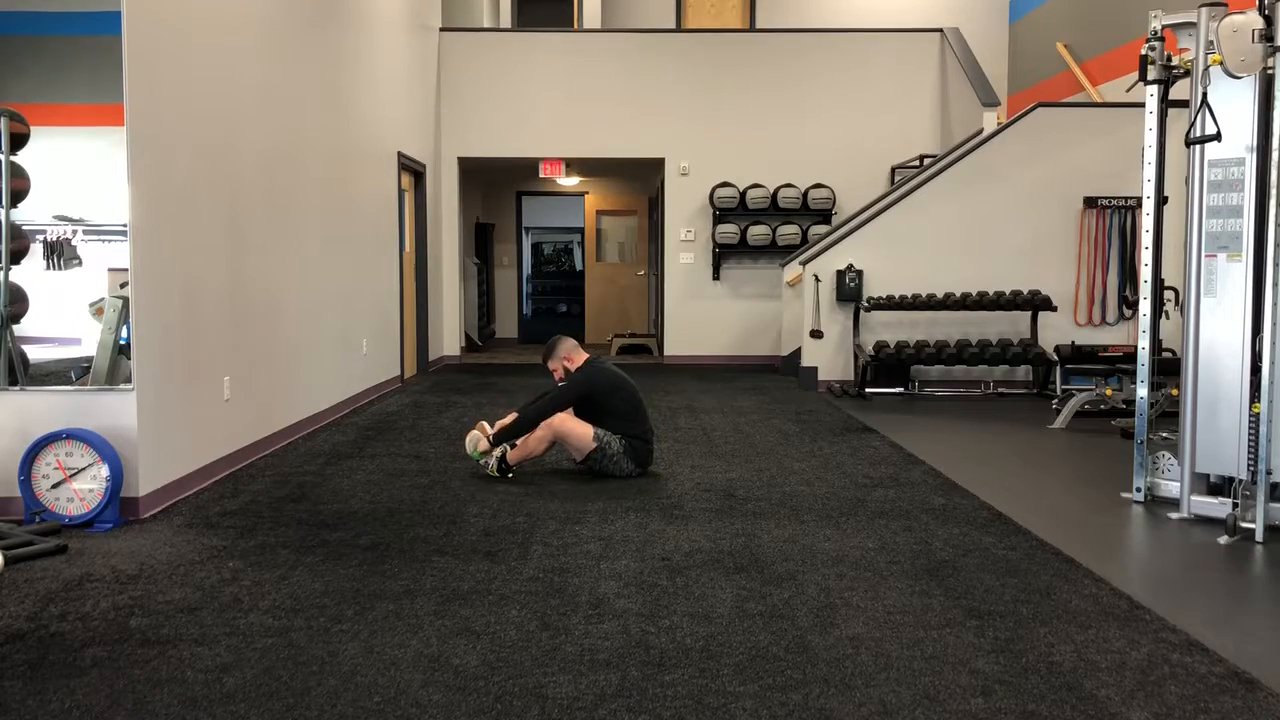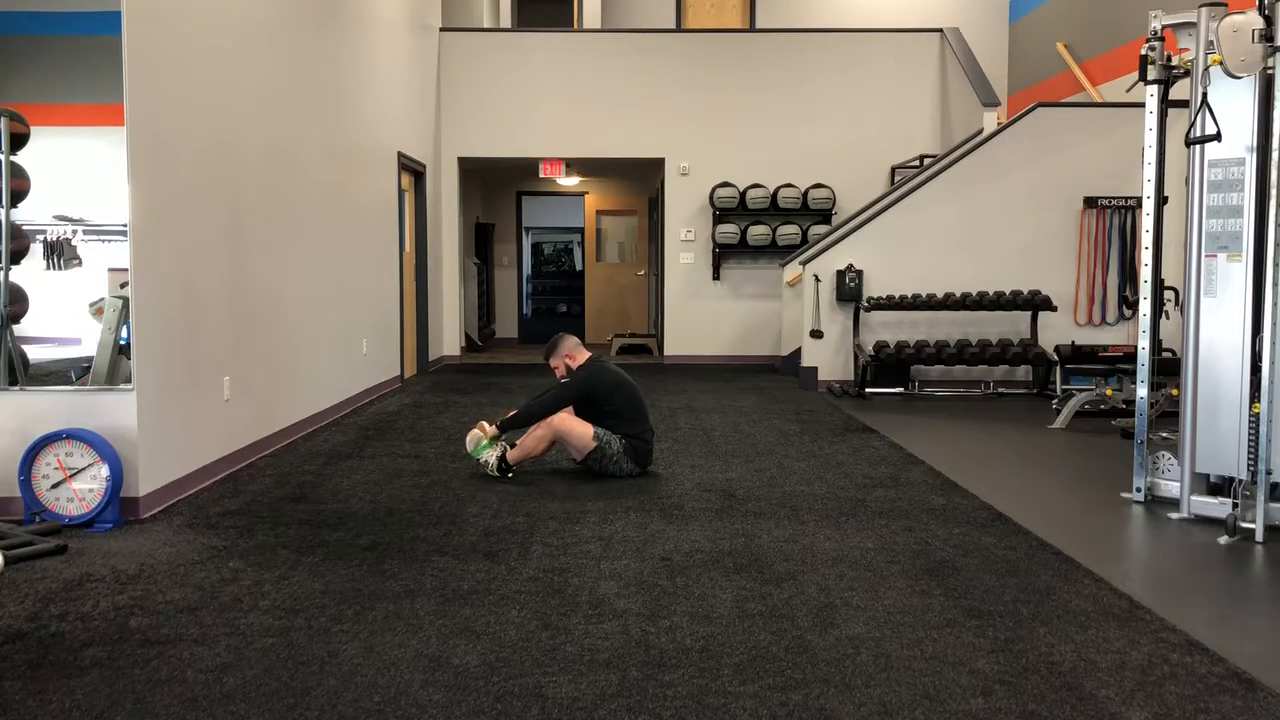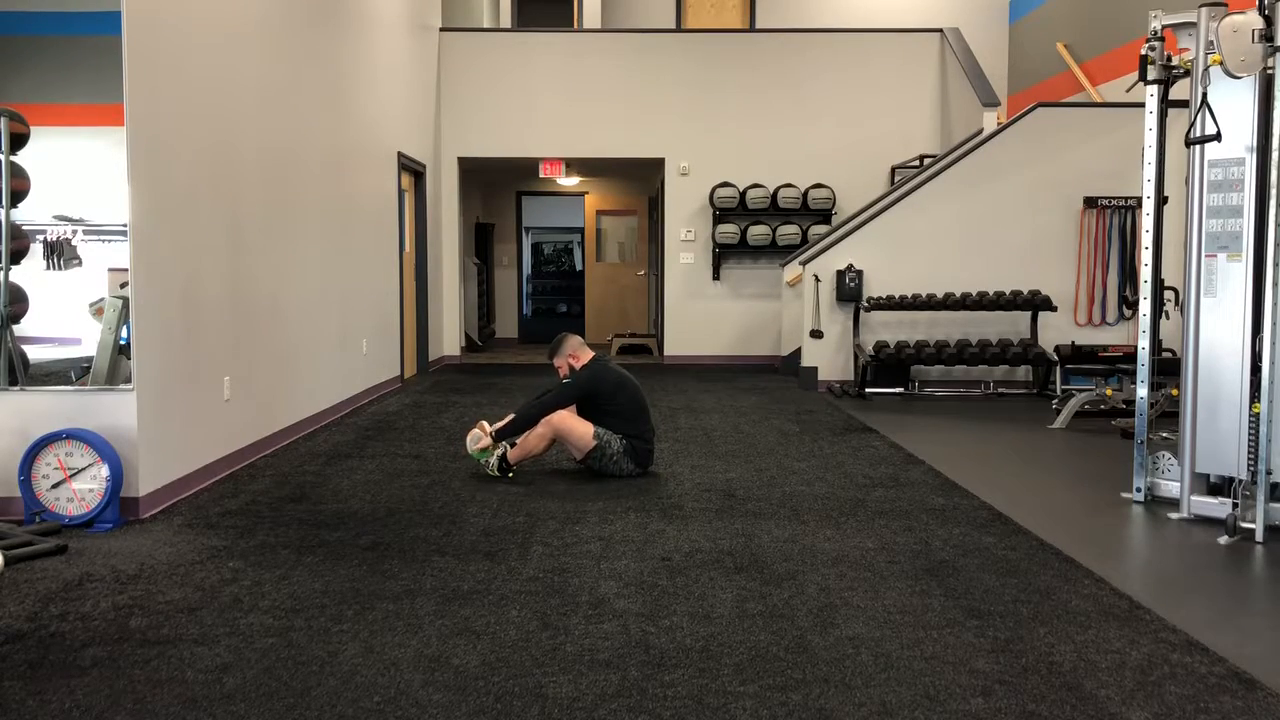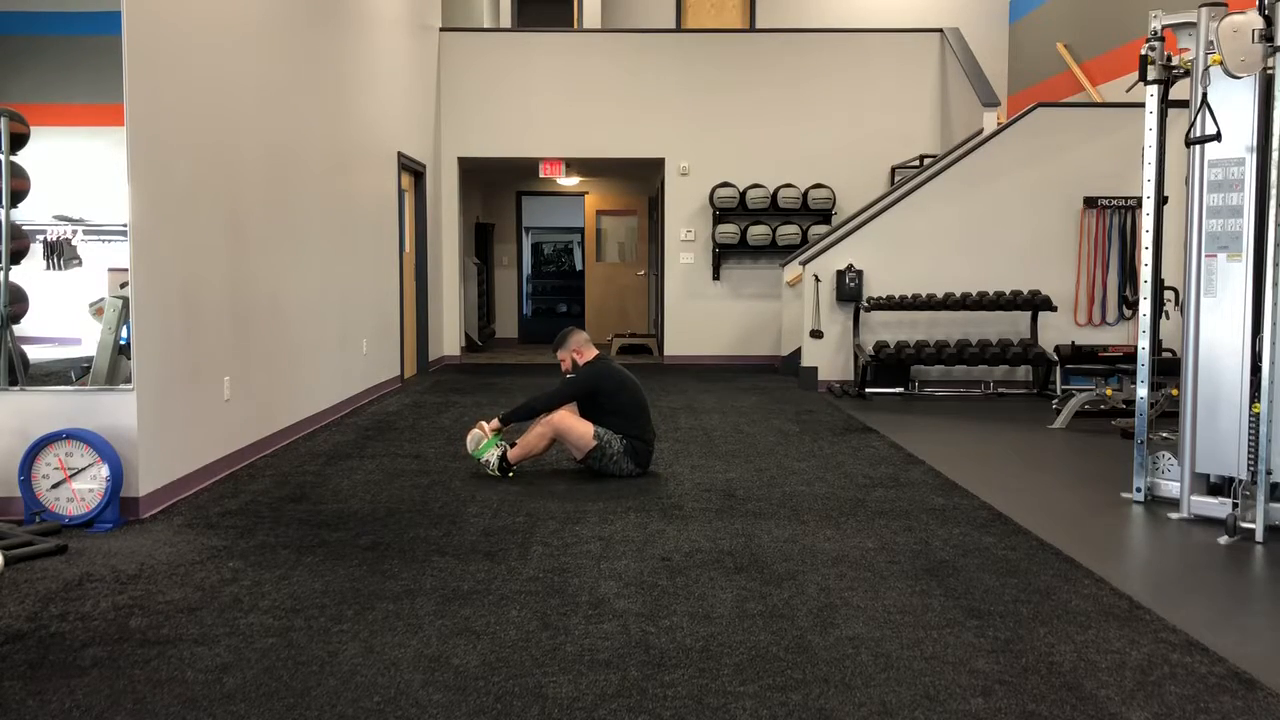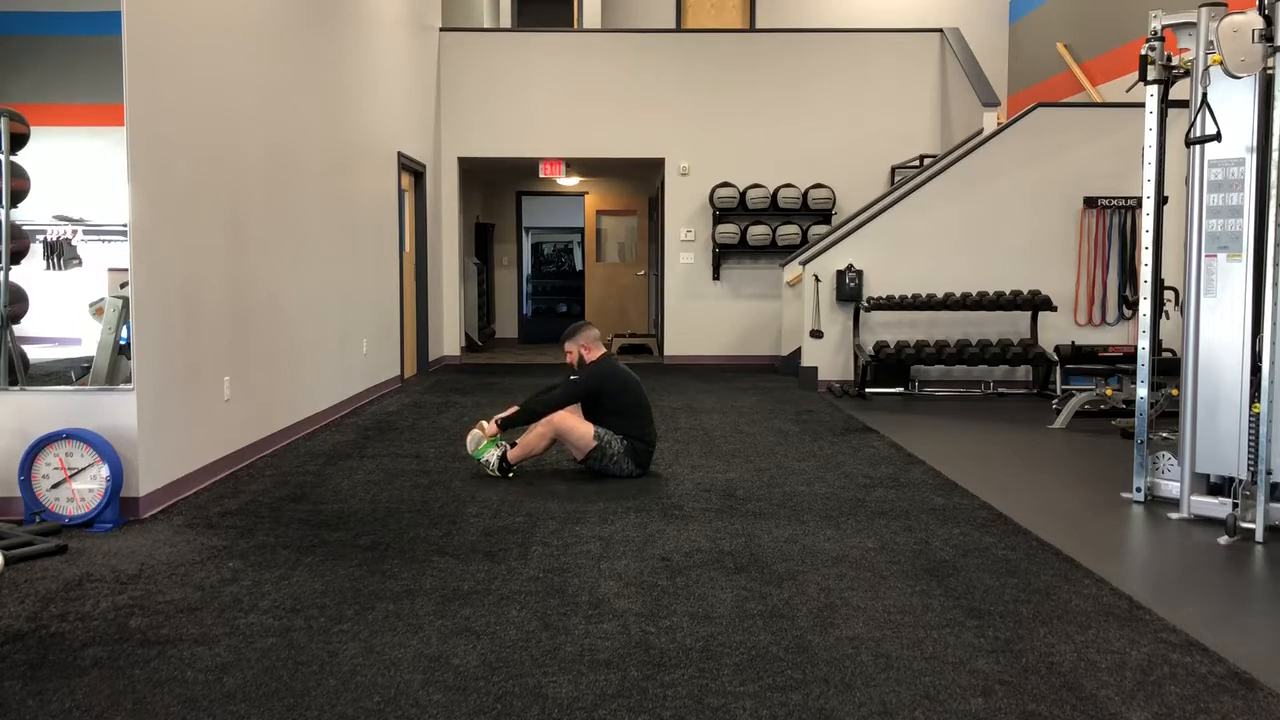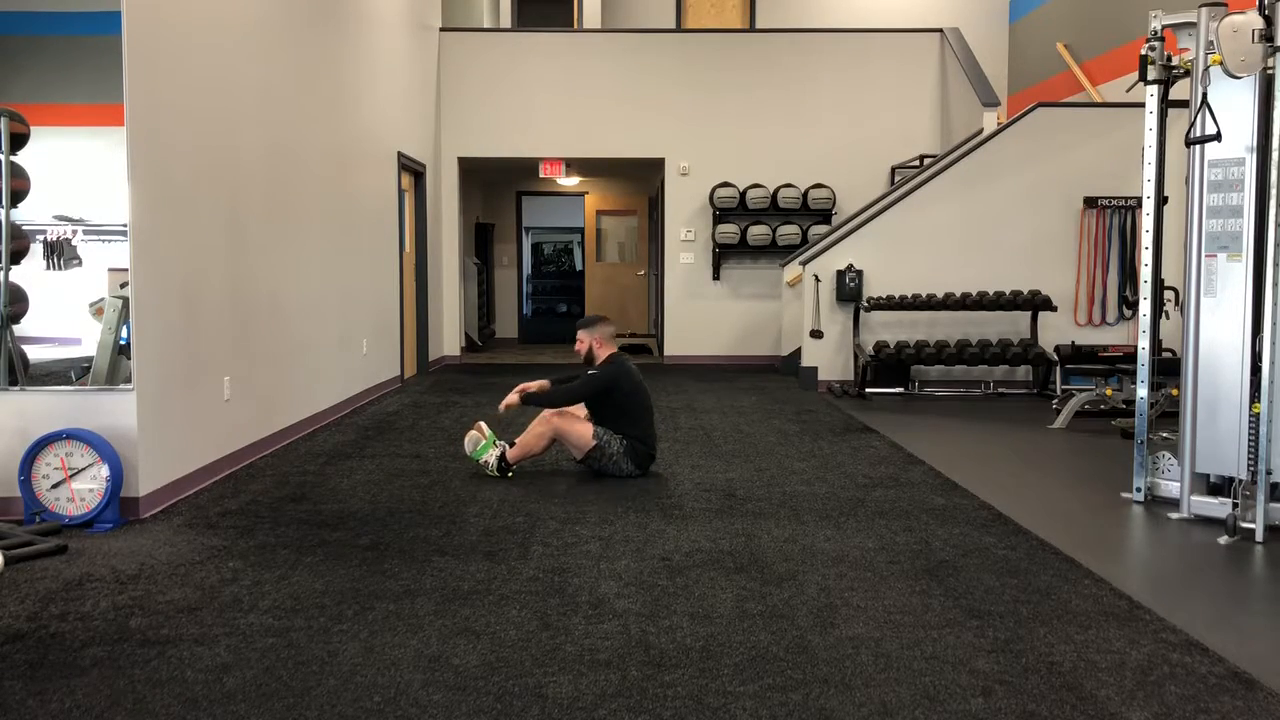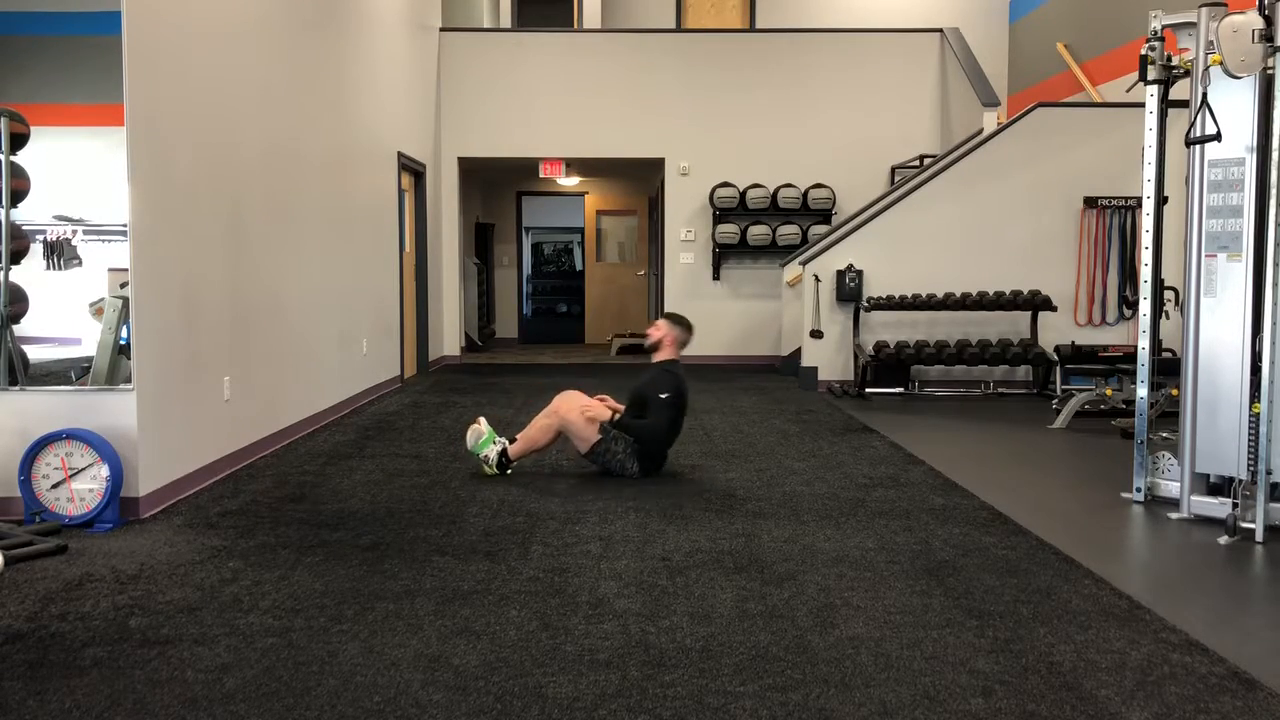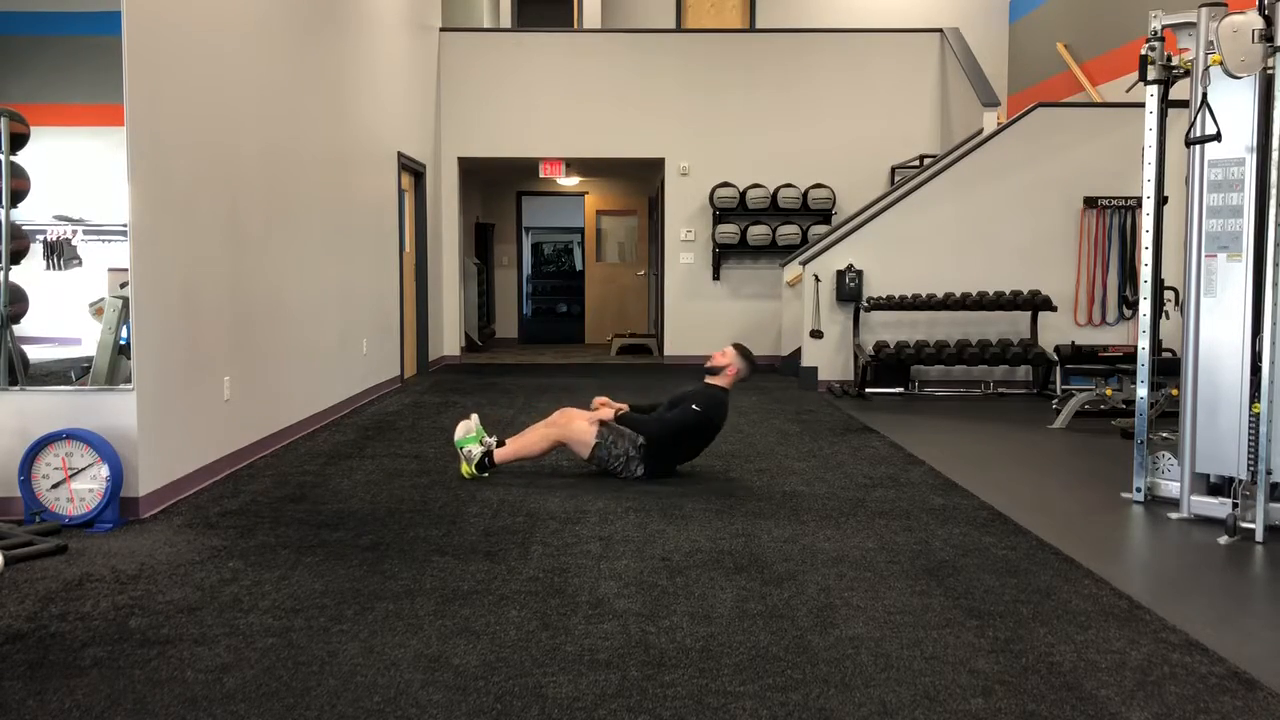
dt=0.4s
person 1, frame 1
left shoulder: (587, 379)
right shoulder: (594, 370)
left elbow: (539, 413)
right elbow: (548, 400)
left wrist: (494, 441)
right wrist: (515, 416)
left hip: (630, 457)
right hip: (623, 447)
left knee: (557, 423)
right knee: (557, 414)
left ankle: (502, 464)
right ankle: (510, 451)
person 1, frame 2
left shoulder: (588, 378)
right shoulder: (595, 369)
left elbow: (540, 409)
right elbow: (546, 401)
left wrist: (500, 427)
right wrist: (514, 416)
left hip: (629, 457)
right hip: (624, 447)
left knee: (557, 422)
right knee: (557, 412)
left ankle: (502, 464)
right ankle: (510, 451)
person 1, frame 3
left shoulder: (590, 377)
right shoulder: (598, 369)
left elbow: (542, 409)
right elbow: (549, 398)
left wrist: (496, 436)
right wrist: (512, 419)
left hip: (630, 457)
right hip: (624, 445)
left knee: (556, 420)
right knee: (558, 412)
left ankle: (502, 464)
right ankle: (509, 451)
person 1, frame 4
left shoulder: (593, 375)
right shoulder: (600, 369)
left elbow: (545, 402)
right elbow: (551, 399)
left wrist: (503, 420)
right wrist: (512, 416)
left hip: (629, 457)
right hip: (623, 446)
left knee: (557, 420)
right knee: (558, 411)
left ankle: (502, 463)
right ankle: (508, 451)
person 1, frame 5
left shoulder: (598, 374)
right shoulder: (604, 368)
left elbow: (548, 403)
right elbow: (554, 394)
left wrist: (502, 424)
right wrist: (514, 410)
left hip: (630, 458)
right hip: (623, 446)
left knee: (557, 420)
right knee: (559, 410)
left ankle: (502, 463)
right ankle: (509, 451)
person 1, frame 6
left shoulder: (611, 370)
right shoulder: (616, 364)
left elbow: (570, 396)
right elbow: (581, 382)
left wrist: (521, 398)
right wrist: (544, 384)
left hip: (630, 458)
right hip: (622, 446)
left knee: (554, 419)
right knee: (558, 410)
left ankle: (501, 463)
right ankle: (508, 450)
person 1, frame 7
left shoulder: (666, 379)
right shoulder: (664, 373)
left elbow: (655, 433)
left wrist: (612, 417)
right wrist: (619, 408)
left hip: (636, 460)
right hip: (631, 450)
left knee: (562, 412)
right knee: (568, 398)
left ankle: (502, 460)
right ankle: (509, 447)
person 1, frame 8
left shoulder: (710, 402)
right shoulder: (707, 395)
left elbow: (660, 428)
left wrist: (615, 415)
right wrist: (624, 408)
left hip: (644, 460)
right hip: (640, 446)
left knee: (563, 427)
right knee: (564, 416)
left ankle: (485, 460)
right ankle: (495, 445)
